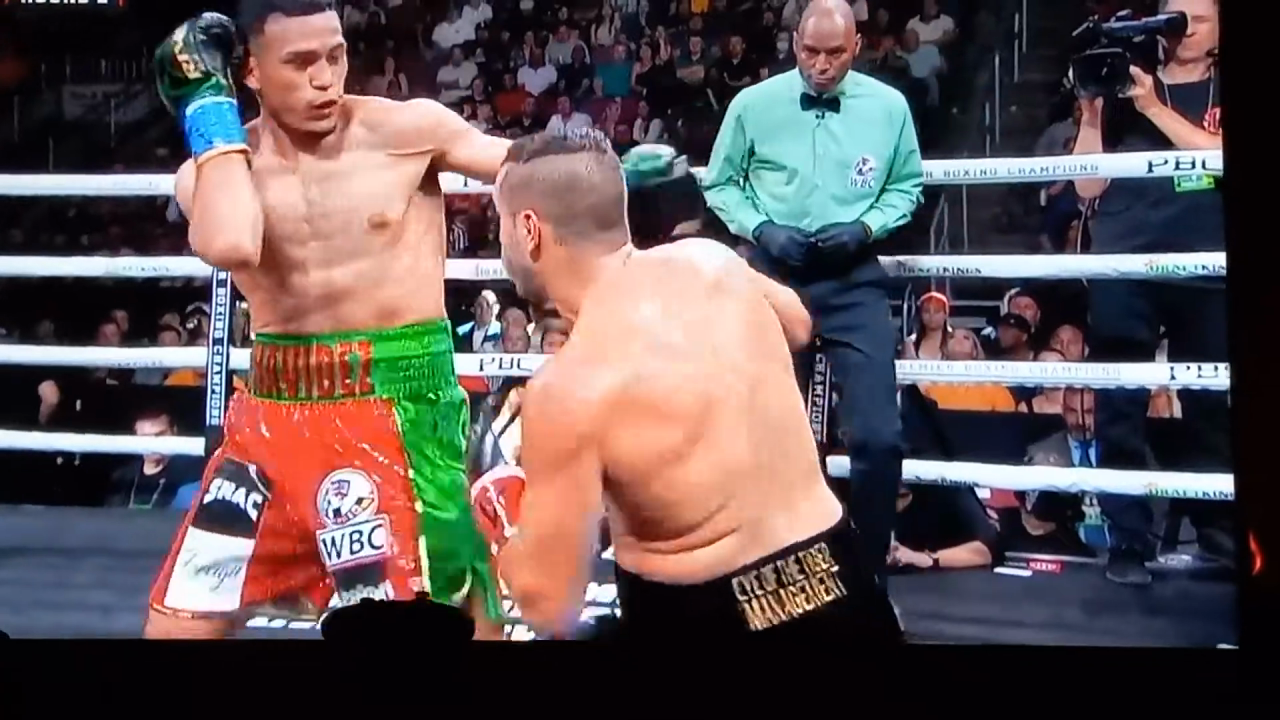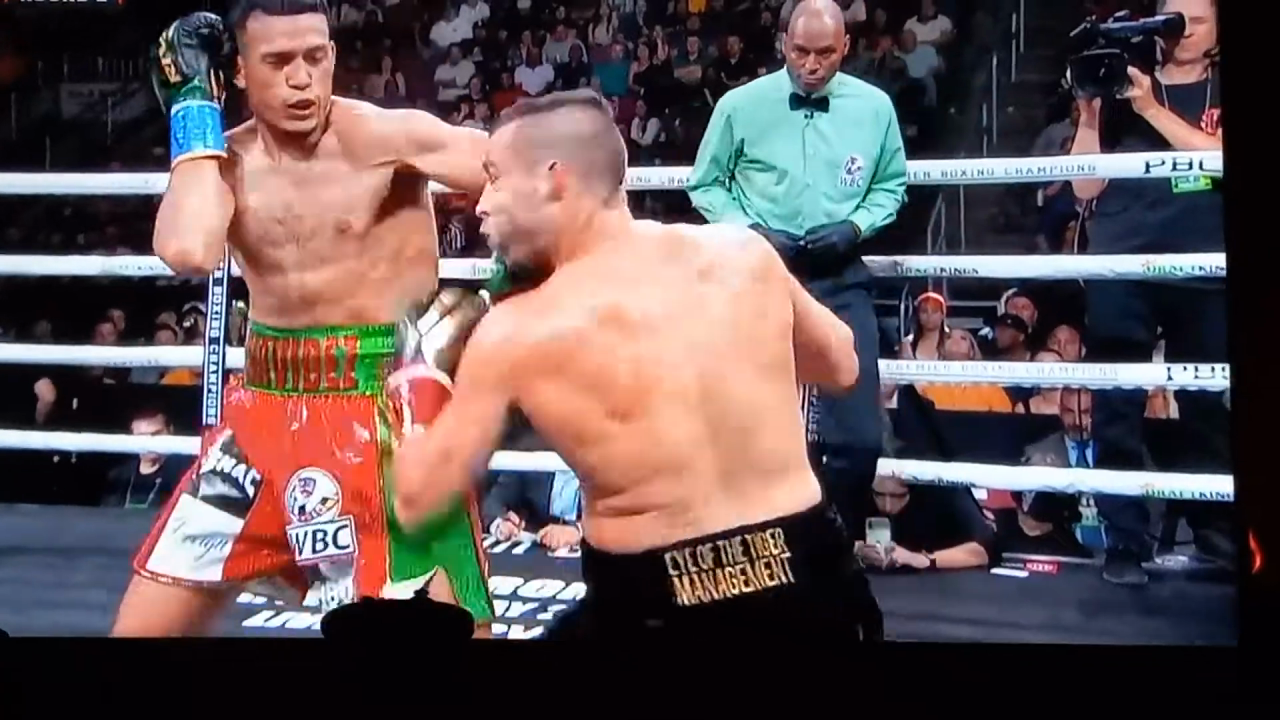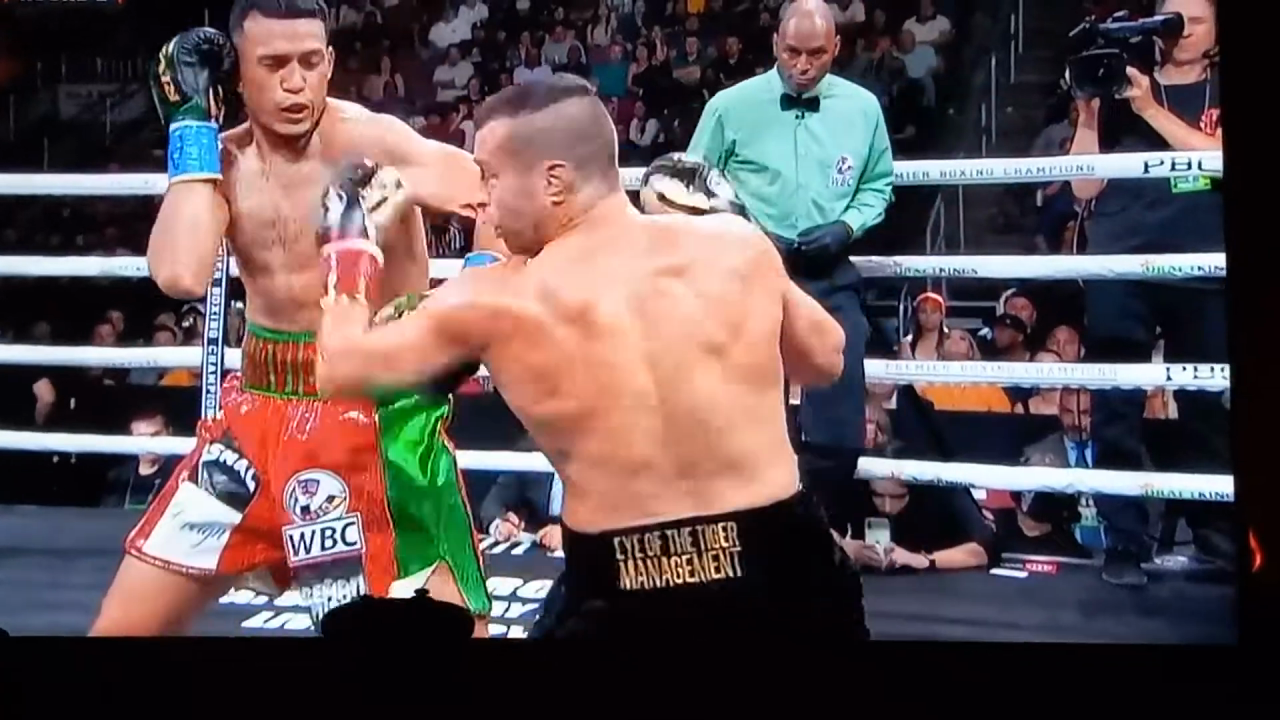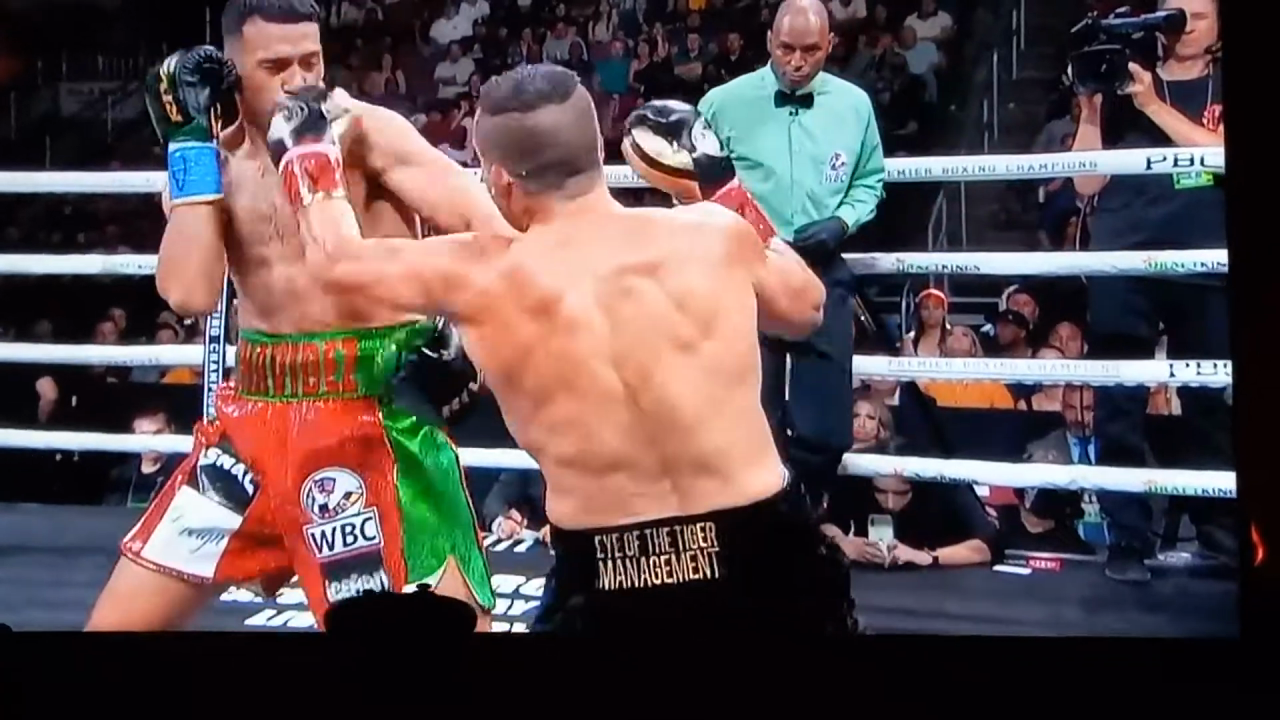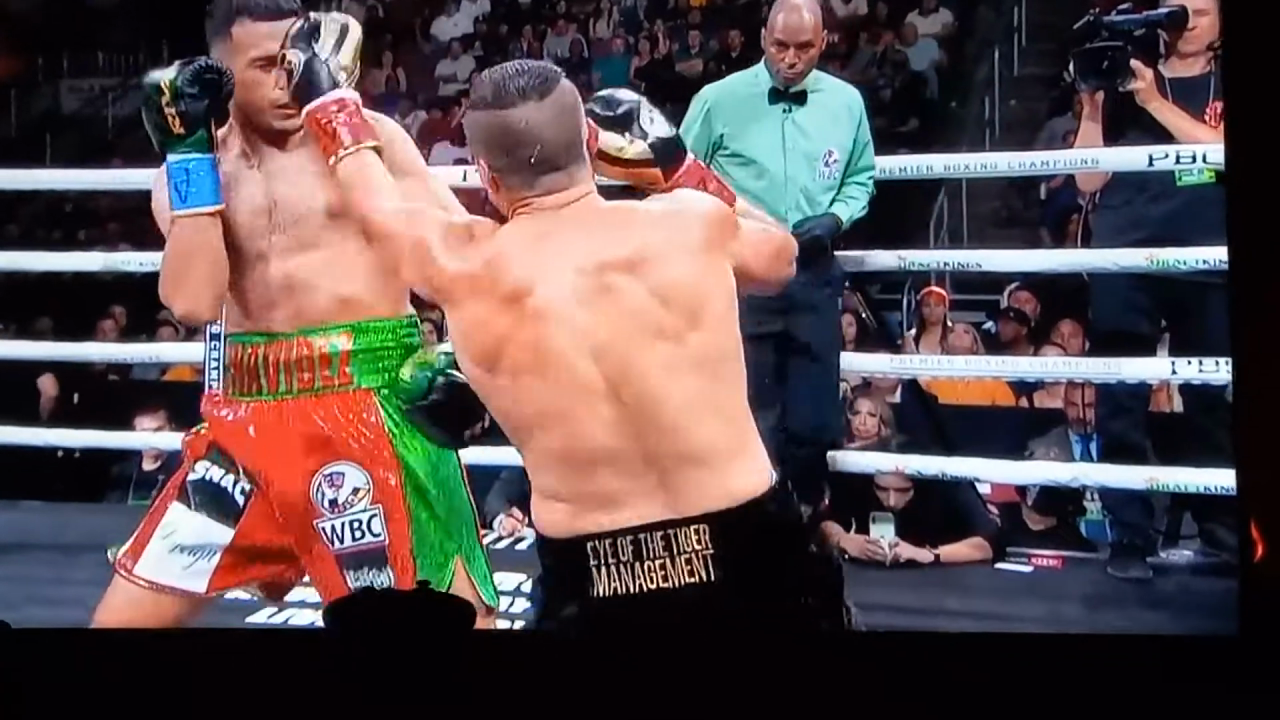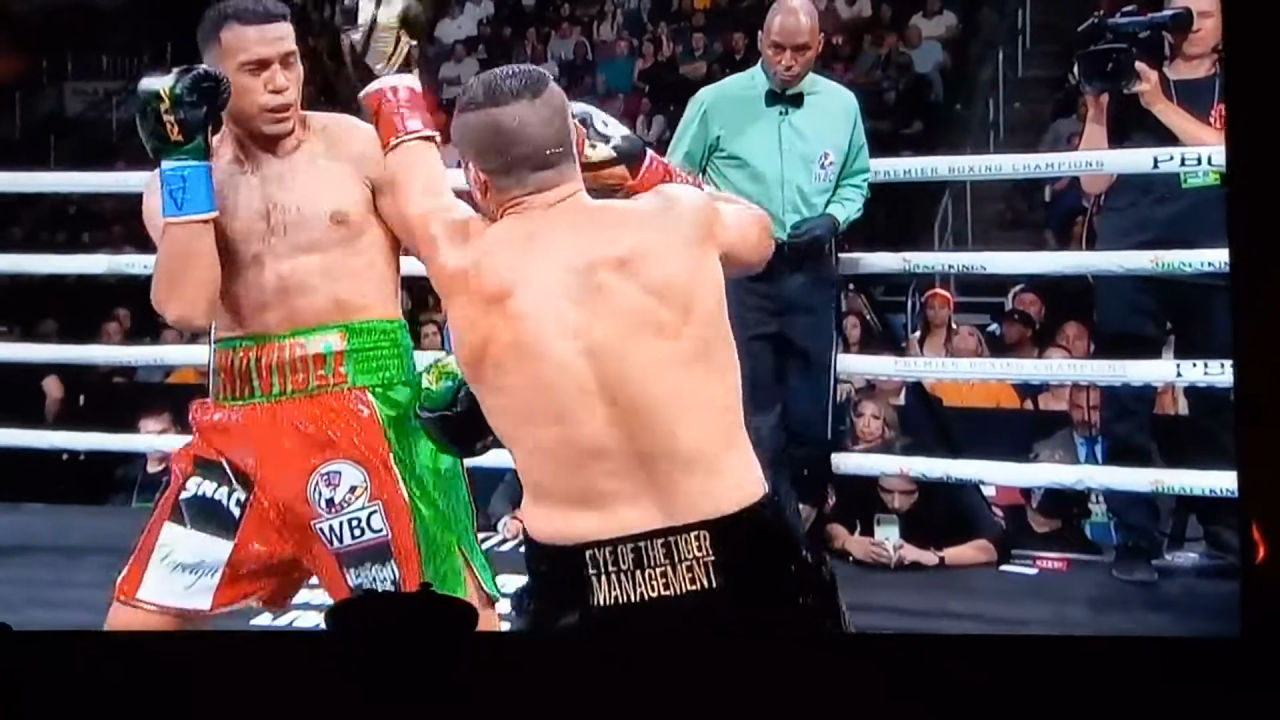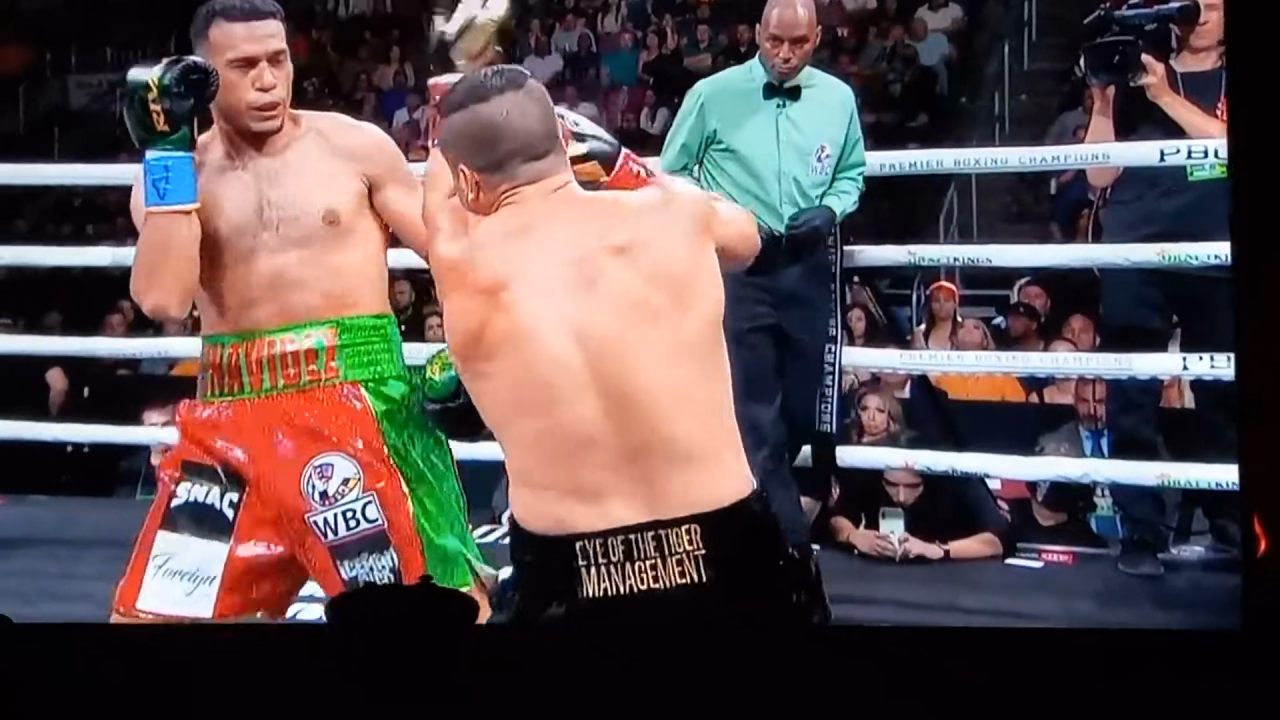
dt=0.1s
person 1, frame 1
left shoulder: (408, 128)
right shoulder: (218, 159)
right elbow: (231, 245)
right wrist: (208, 102)
left hip: (401, 412)
right hip: (274, 419)
right knee: (178, 624)
person 1, frame 2
left shoulder: (385, 135)
right shoulder: (218, 158)
right elbow: (187, 252)
right wrist: (192, 103)
left hip: (376, 409)
right hip: (270, 411)
right knee: (144, 621)
person 1, frame 3
left shoulder: (369, 139)
right shoulder: (220, 160)
right elbow: (181, 275)
right wrist: (190, 123)
left hip: (373, 413)
right hip: (261, 409)
right knee: (123, 623)
person 1, frame 4
left shoulder: (366, 133)
right shoulder: (212, 164)
left elbow: (490, 228)
right elbow: (190, 294)
left wrist: (460, 331)
right wrist: (189, 143)
left hip: (376, 410)
right hip: (258, 413)
right knee: (118, 620)
person 1, frame 5
left shoulder: (363, 136)
right shoulder: (192, 173)
right elbow: (192, 302)
right wrist: (187, 151)
left hip: (369, 408)
right hip: (249, 419)
right knee: (126, 615)
person 1, frame 6
left shoulder: (361, 146)
right shoulder: (178, 183)
right elbow: (186, 308)
right wrist: (182, 159)
left hip: (366, 411)
right hip: (238, 425)
right knee: (135, 620)
person 1, frame 7
left shoulder: (355, 146)
right shoulder: (173, 177)
right elbow: (163, 300)
right wrist: (165, 151)
left hip: (357, 407)
right hip: (229, 424)
left knee: (460, 612)
right knee: (148, 614)
person 2, frame 1
left shoulder: (1216, 91)
right shoulder: (1124, 89)
left elbow: (1217, 157)
right elbow: (1089, 185)
left wrist: (1154, 108)
right wrist: (1092, 112)
left hip: (1204, 269)
left knee: (1210, 406)
right knee: (1121, 407)
left ankle: (1218, 531)
right ankle: (1129, 540)
person 2, frame 2
left shoulder: (1217, 92)
right shoulder: (1121, 89)
left elbow: (1217, 157)
right elbow: (1086, 187)
left wrist: (1152, 109)
right wrist: (1089, 113)
left hip: (1201, 271)
left knee: (1208, 407)
right knee: (1117, 408)
left ankle: (1216, 531)
right ankle: (1125, 541)
person 2, frame 3
left shoulder: (1216, 92)
right shoulder: (1121, 92)
left elbow: (1218, 159)
right elbow: (1084, 186)
left wrist: (1150, 110)
right wrist: (1088, 114)
left hip: (1201, 271)
left knee: (1207, 406)
right knee: (1116, 409)
left ankle: (1215, 532)
right ankle: (1124, 541)
person 2, frame 4
left shoulder: (1220, 87)
right shoulder: (1123, 87)
left elbow: (1220, 154)
right elbow: (1087, 183)
left wrist: (1153, 106)
right wrist: (1090, 110)
left hip: (1203, 267)
left knee: (1210, 402)
right knee: (1119, 405)
left ankle: (1221, 528)
right ankle: (1128, 537)
person 2, frame 5
left shoulder: (1219, 85)
right shoulder: (1125, 84)
left elbow: (1221, 152)
right elbow: (1089, 179)
left wrist: (1154, 103)
right wrist: (1093, 107)
left hip: (1204, 264)
left knee: (1210, 399)
right knee: (1121, 402)
left ankle: (1221, 526)
right ankle: (1129, 535)
person 2, frame 6
left shoulder: (1222, 87)
right shoulder: (1129, 87)
left elbow: (1222, 153)
right elbow: (1094, 182)
left wrist: (1159, 105)
right wrist: (1097, 110)
left hip: (1209, 266)
left knee: (1216, 402)
right knee: (1126, 405)
left ankle: (1225, 527)
right ankle: (1135, 538)
person 2, frame 7
left shoulder: (1223, 82)
right shoulder: (1135, 80)
left elbow: (1224, 145)
right elbow: (1101, 174)
left wrist: (1165, 97)
right wrist: (1103, 103)
left hip: (1214, 260)
left knee: (1221, 395)
right knee: (1132, 398)
left ankle: (1229, 523)
right ankle: (1141, 531)
person 3, frame 1
left shoulder: (570, 389)
right shoulder: (708, 262)
left elbow: (548, 604)
right elbow: (794, 323)
left wrist: (496, 490)
left hip: (705, 620)
person 3, frame 2
left shoulder: (521, 332)
right shoulder: (742, 252)
left elbow: (414, 502)
right elbow: (841, 366)
left hip: (656, 605)
right hip: (816, 584)
person 3, frame 3
left shoulder: (498, 303)
right shoulder: (735, 245)
left elbow: (341, 369)
right elbow: (826, 360)
left hip: (629, 594)
right hip: (784, 566)
person 3, frame 4
left shoulder: (476, 278)
right shoulder: (713, 233)
left elbow: (335, 258)
right elbow: (805, 306)
left wrist: (307, 147)
left hip: (613, 592)
right hip: (772, 566)
person 3, frame 5
left shoulder: (462, 267)
right shoulder: (692, 221)
left elbow: (372, 195)
right elbow: (778, 258)
left wrist: (328, 100)
right wrist: (678, 166)
left hip: (598, 591)
right hip: (755, 563)
person 3, frame 6
left shoulder: (462, 267)
right shoulder: (681, 219)
left elbow: (414, 182)
right elbow: (755, 237)
left wrist: (395, 91)
right wrist: (638, 165)
left hip: (590, 599)
right hip: (760, 571)
person 3, frame 7
left shoulder: (459, 259)
right shoulder: (674, 211)
left elbow: (442, 181)
right elbow: (743, 236)
left wrist: (455, 112)
left hip: (568, 589)
right hip: (734, 566)
person 4, frame 1
left shoulder: (888, 106)
right shoulder: (752, 106)
left elbow: (906, 186)
right elbow: (719, 185)
left wrist: (866, 225)
right wrist: (762, 228)
left hip: (855, 284)
right hip: (773, 279)
left knee: (878, 435)
left ankle: (865, 567)
person 4, frame 2
left shoulder: (874, 106)
right shoulder: (740, 106)
left elbow: (892, 185)
right elbow: (705, 185)
left wrist: (856, 227)
right wrist: (751, 230)
left hip: (841, 280)
left knee: (858, 436)
person 4, frame 3
left shoulder: (862, 107)
right shoulder: (730, 107)
left elbow: (878, 184)
left wrist: (848, 226)
left hip: (830, 282)
left knee: (839, 438)
person 4, frame 4
left shoulder: (854, 104)
right shoulder: (725, 104)
left elbow: (870, 181)
left wrist: (843, 222)
left hip: (824, 276)
left knee: (827, 432)
person 4, frame 5
left shoulder: (847, 103)
right shoulder: (718, 101)
left elbow: (862, 177)
left wrist: (836, 218)
left hip: (816, 276)
left knee: (813, 426)
right knee: (756, 424)
person 4, frame 6
left shoulder: (842, 105)
right shoulder: (715, 103)
left elbow: (857, 179)
left wrist: (834, 219)
left hip: (810, 276)
right hip: (738, 277)
left knee: (809, 428)
right knee: (756, 428)
person 4, frame 7
left shoulder: (839, 98)
right shoulder: (712, 96)
left elbow: (852, 174)
right elbow: (671, 174)
left wrist: (831, 210)
left hip: (806, 270)
right hip: (736, 271)
left knee: (798, 419)
right knee: (758, 425)
